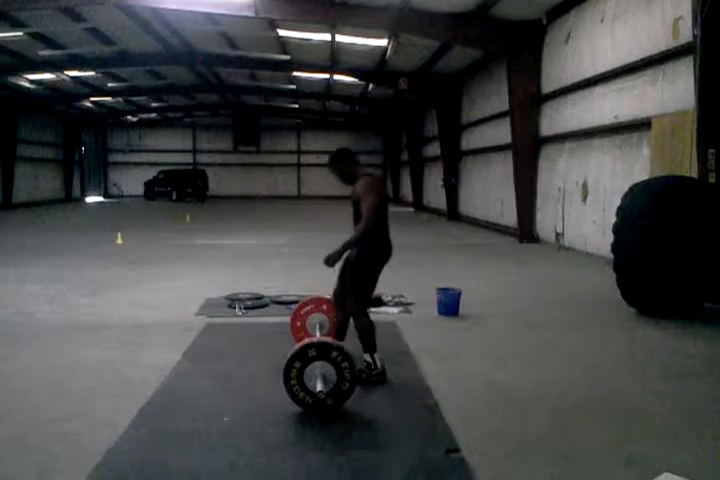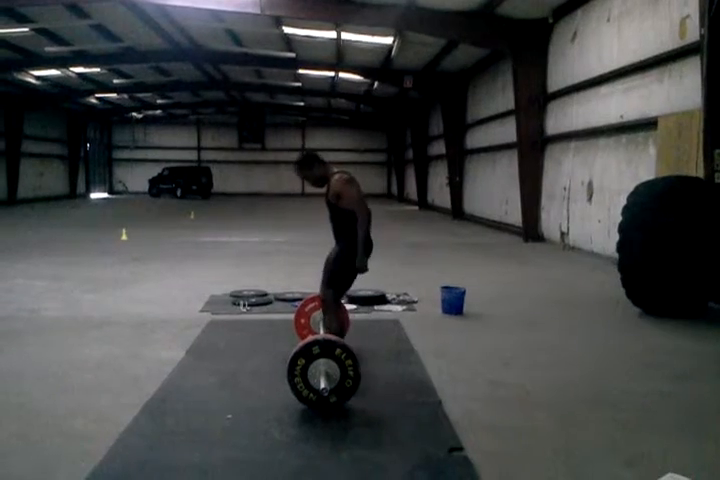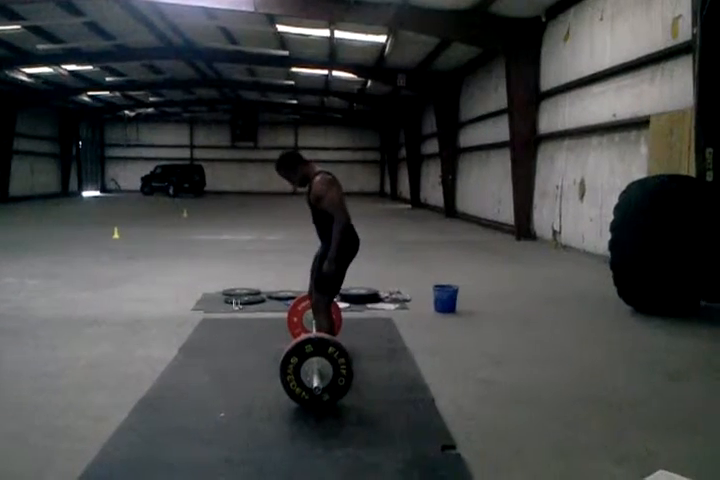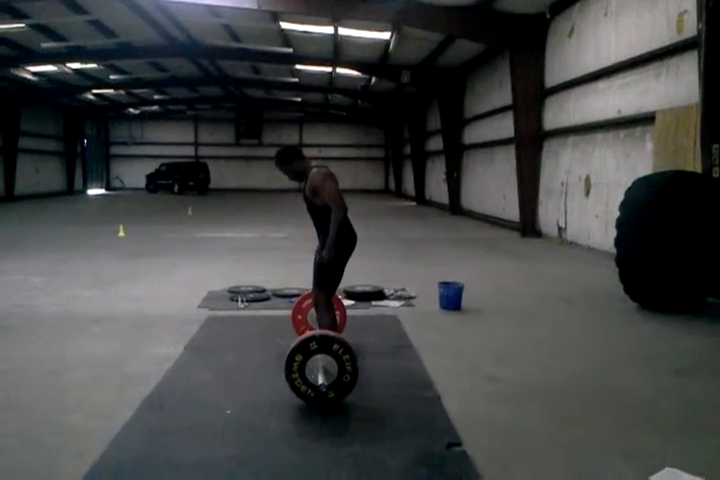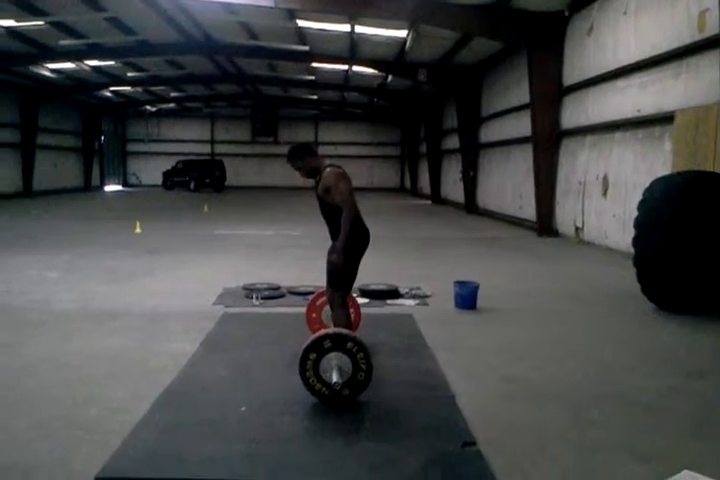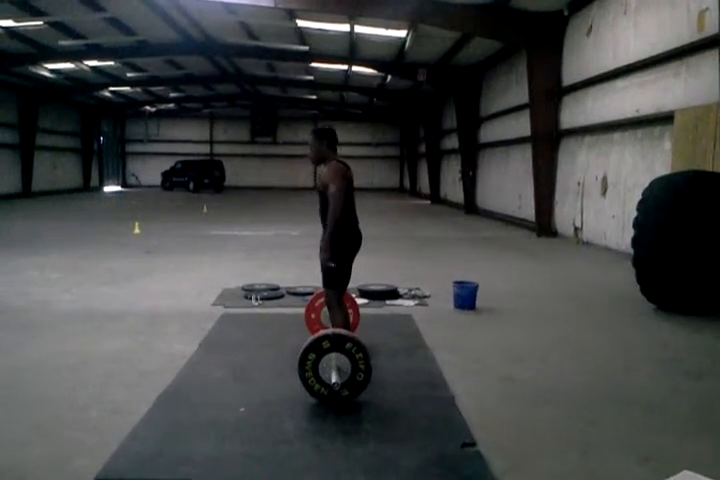
dt=0.5s
person 1, frame 1
left shoulder: (366, 184)
right shoulder: (365, 182)
left elbow: (367, 223)
left wrist: (340, 251)
left hip: (372, 250)
right hip: (365, 248)
left knee: (356, 307)
right knee: (339, 297)
left ankle: (374, 367)
person 1, frame 2
left shoulder: (341, 182)
right shoulder: (333, 183)
left elbow: (363, 214)
left wrist: (361, 255)
left hip: (352, 247)
right hip: (344, 245)
left knee: (329, 301)
right knee: (327, 299)
person 1, frame 3
left shoulder: (322, 183)
right shoulder: (316, 181)
left elbow: (341, 218)
left wrist: (331, 258)
left hip: (339, 246)
right hip: (331, 244)
left knee: (320, 303)
right knee: (314, 297)
person 1, frame 4
left shoulder: (318, 176)
right shoulder: (311, 178)
left elbow: (339, 208)
left wrist: (329, 247)
left hip: (337, 242)
right hip: (330, 241)
left knee: (322, 300)
right knee: (319, 298)
person 1, frame 5
left shoulder: (332, 175)
right shoulder: (323, 176)
left elbow: (349, 210)
left wrist: (340, 249)
right wrist: (336, 246)
left hip: (350, 241)
right hip: (344, 240)
left knee: (337, 298)
right knee: (334, 296)
person 1, frame 6
left shoulder: (333, 170)
right shoulder: (331, 168)
left elbow: (334, 210)
left wrist: (325, 246)
right wrist: (326, 243)
left hip: (342, 240)
right hip: (339, 239)
left knee: (334, 299)
right knee: (333, 298)
